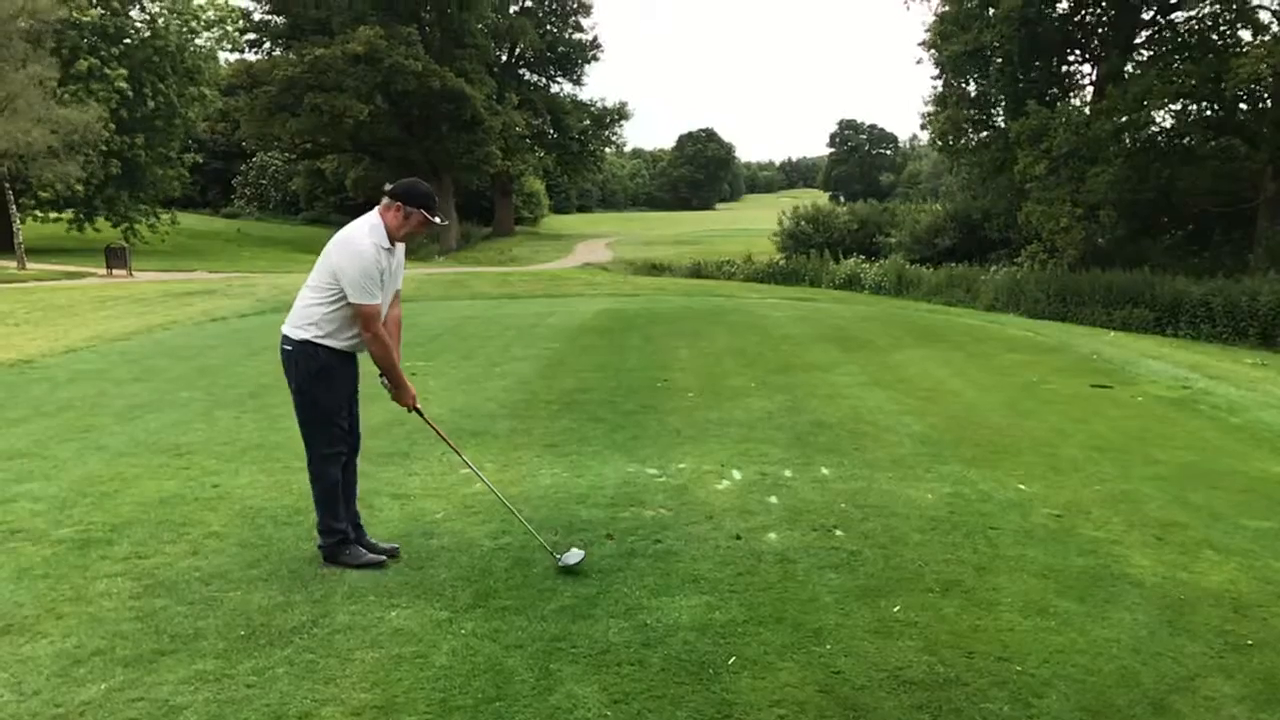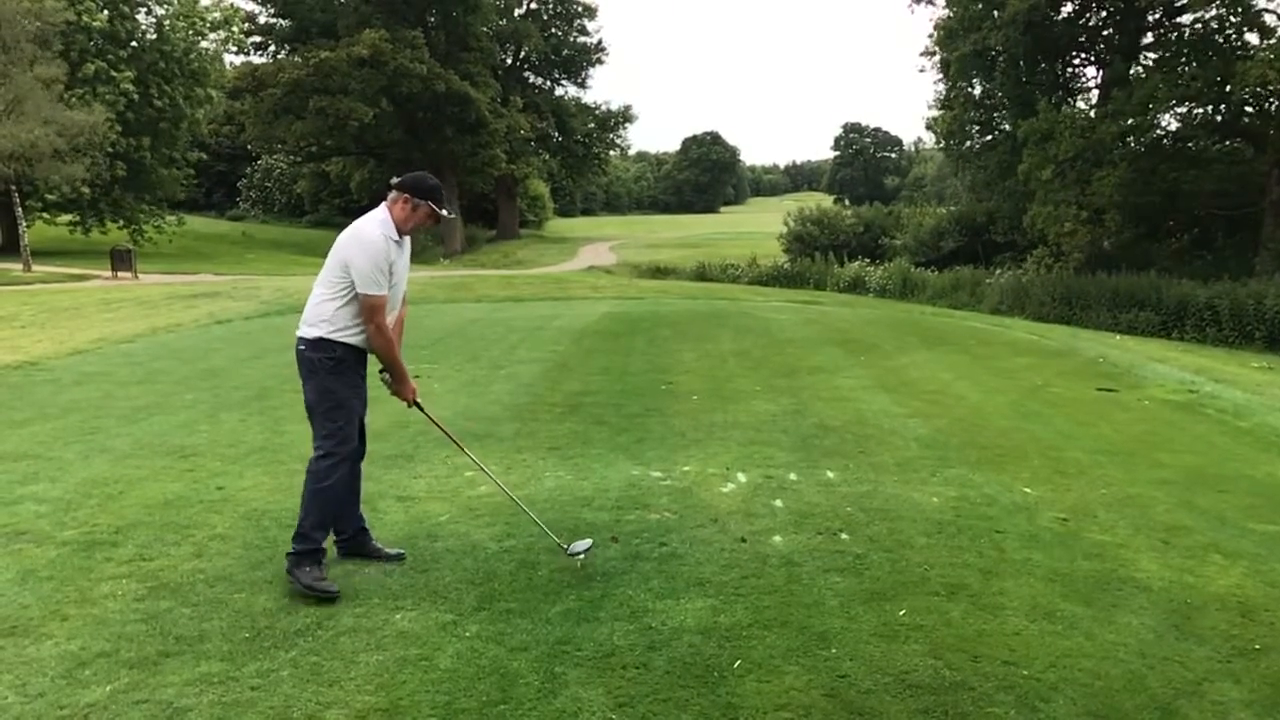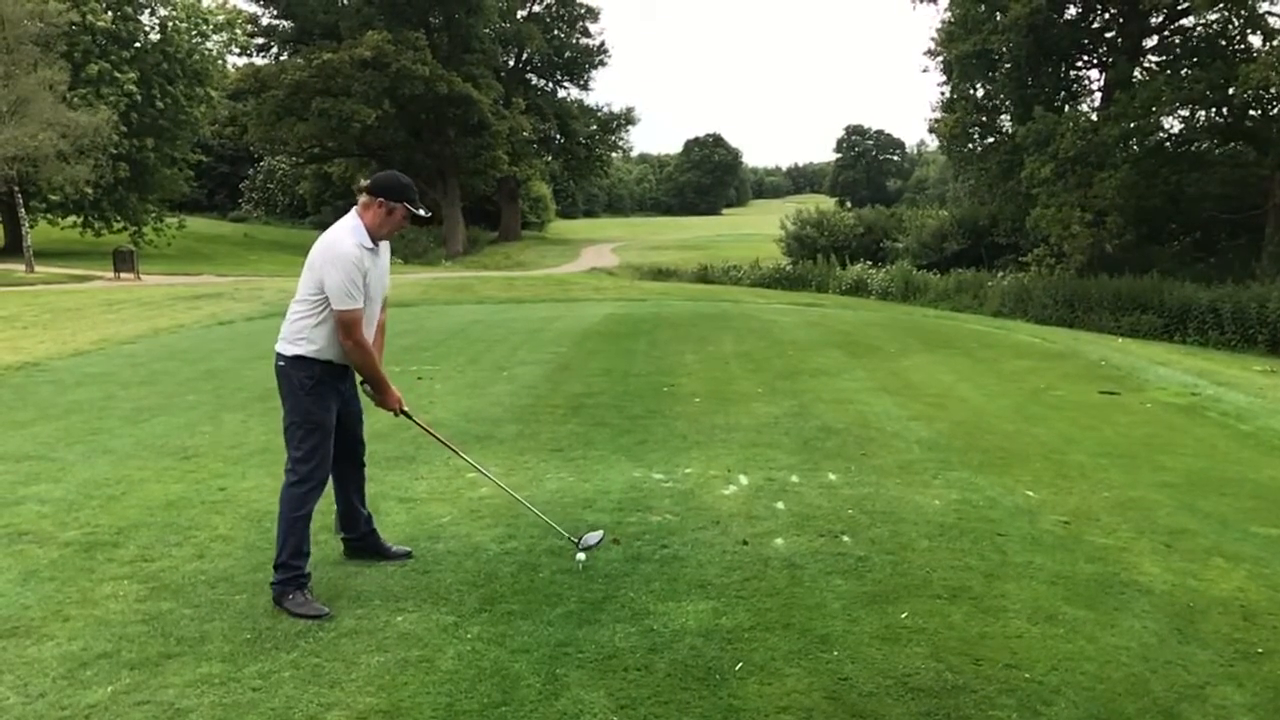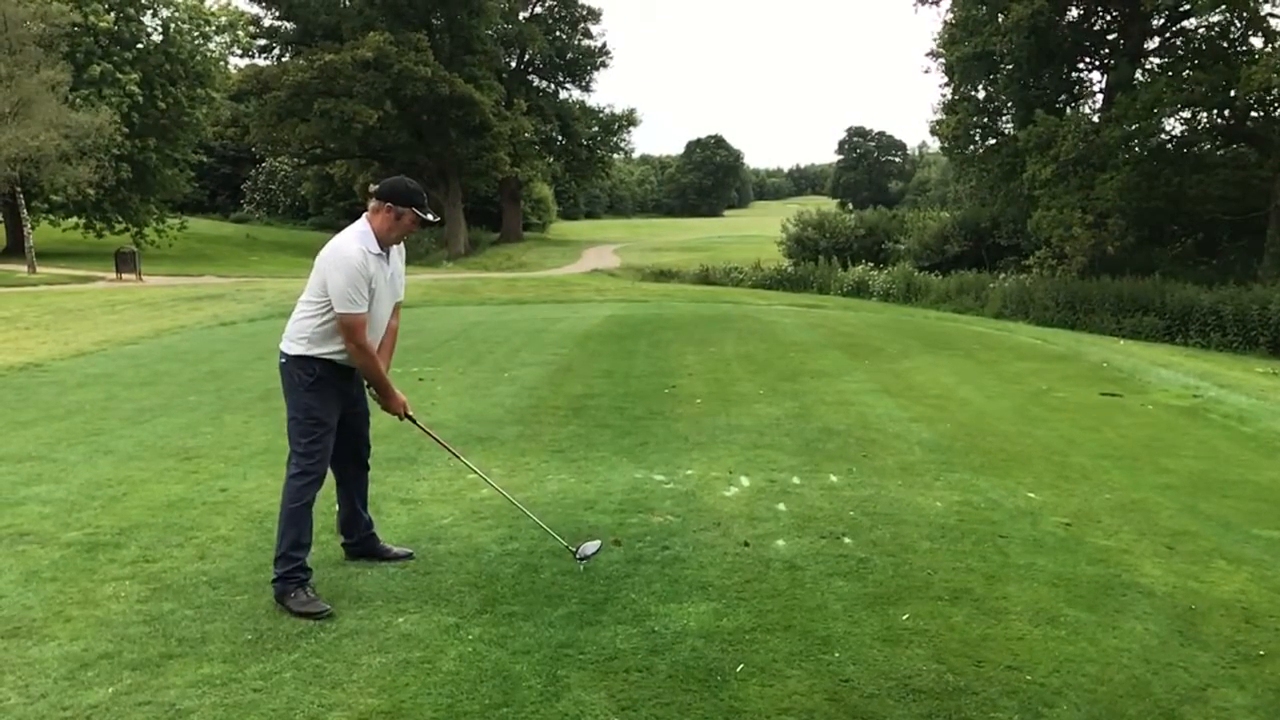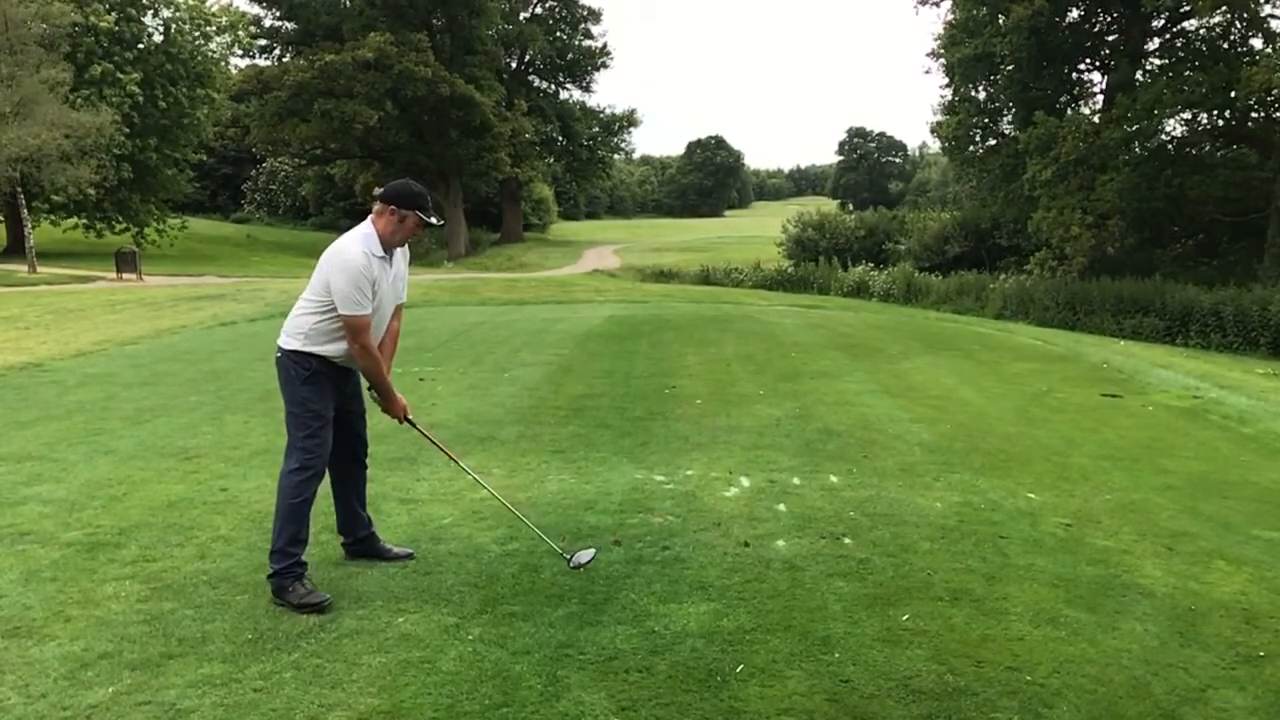
dt=1s
person 1, frame 1
left shoulder: (393, 242)
right shoulder: (361, 247)
left elbow: (392, 309)
right elbow: (372, 330)
left wrist: (396, 372)
right wrist: (399, 384)
left hip: (337, 351)
right hip: (312, 350)
left knee: (346, 445)
right knee: (328, 448)
left ankle: (349, 532)
right ankle: (335, 542)
person 1, frame 2
left shoulder: (399, 238)
right shoulder: (371, 239)
left elbow: (396, 308)
right elbow: (375, 323)
left wrist: (396, 369)
right wrist: (401, 377)
left hip: (348, 351)
right hip: (326, 350)
left knee: (351, 448)
right knee: (335, 449)
left ankle: (351, 536)
right ankle: (305, 556)
person 1, frame 3
left shoulder: (378, 243)
right shoulder: (344, 251)
left elbow: (377, 314)
right elbow: (351, 337)
left wrist: (377, 376)
right wrist: (383, 388)
left hip: (337, 366)
right hip: (306, 366)
left knee: (350, 457)
right knee: (308, 470)
left ankle: (359, 537)
right ankle: (289, 582)
person 1, frame 4
left shoulder: (393, 249)
right shoulder: (349, 255)
left elbow: (390, 316)
right elbow: (356, 340)
left wrist: (382, 377)
right wrist: (388, 392)
left hip: (345, 366)
right hip: (310, 365)
left knee: (354, 457)
right knee: (308, 467)
left ankle: (359, 539)
right ankle: (290, 579)
person 1, frame 5
left shoulder: (398, 252)
right shoulder: (353, 257)
left elbow: (391, 319)
right elbow: (361, 342)
left wrist: (384, 380)
right wrist: (389, 395)
left hip: (341, 364)
right hip: (306, 361)
left knee: (351, 454)
right knee: (307, 461)
left ankle: (359, 538)
right ankle: (286, 574)
